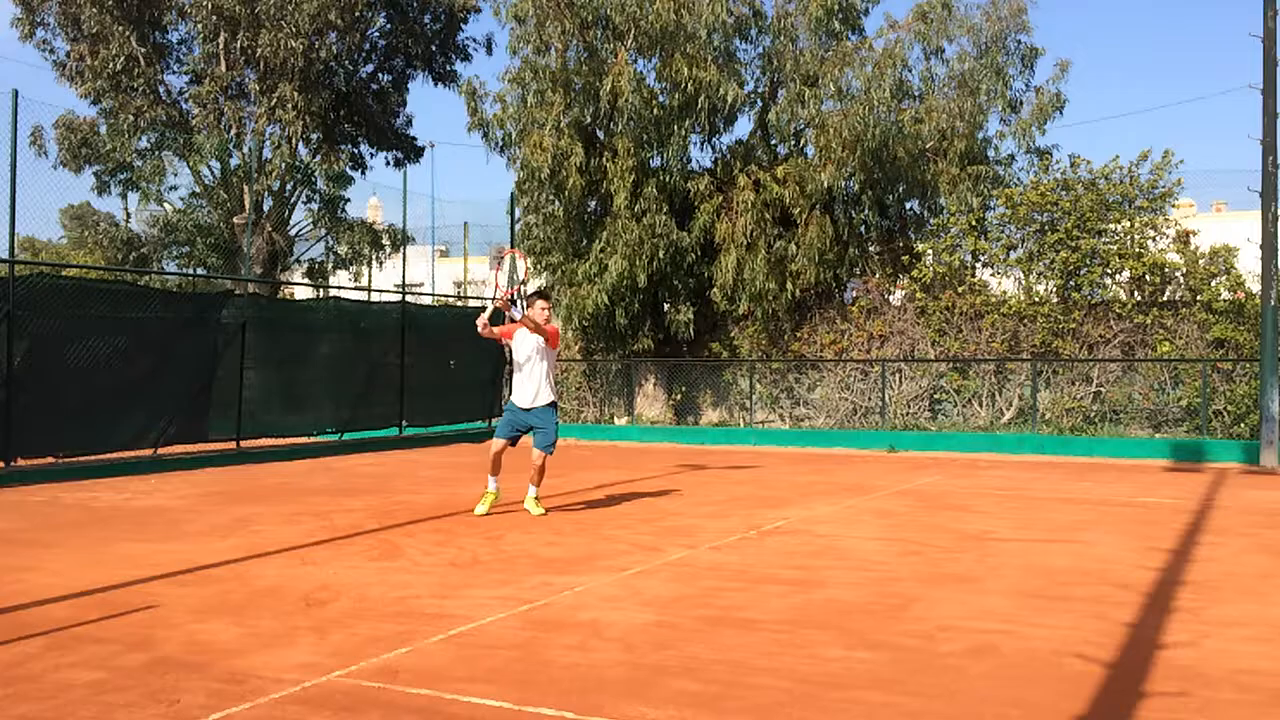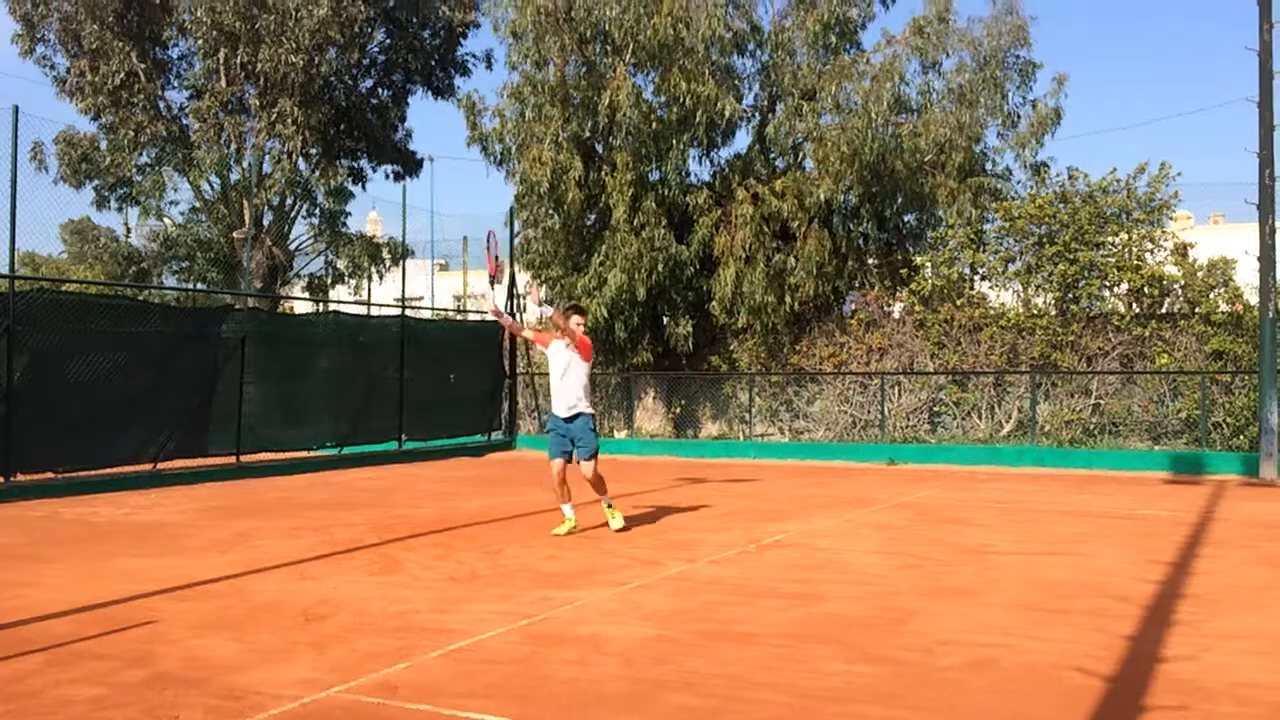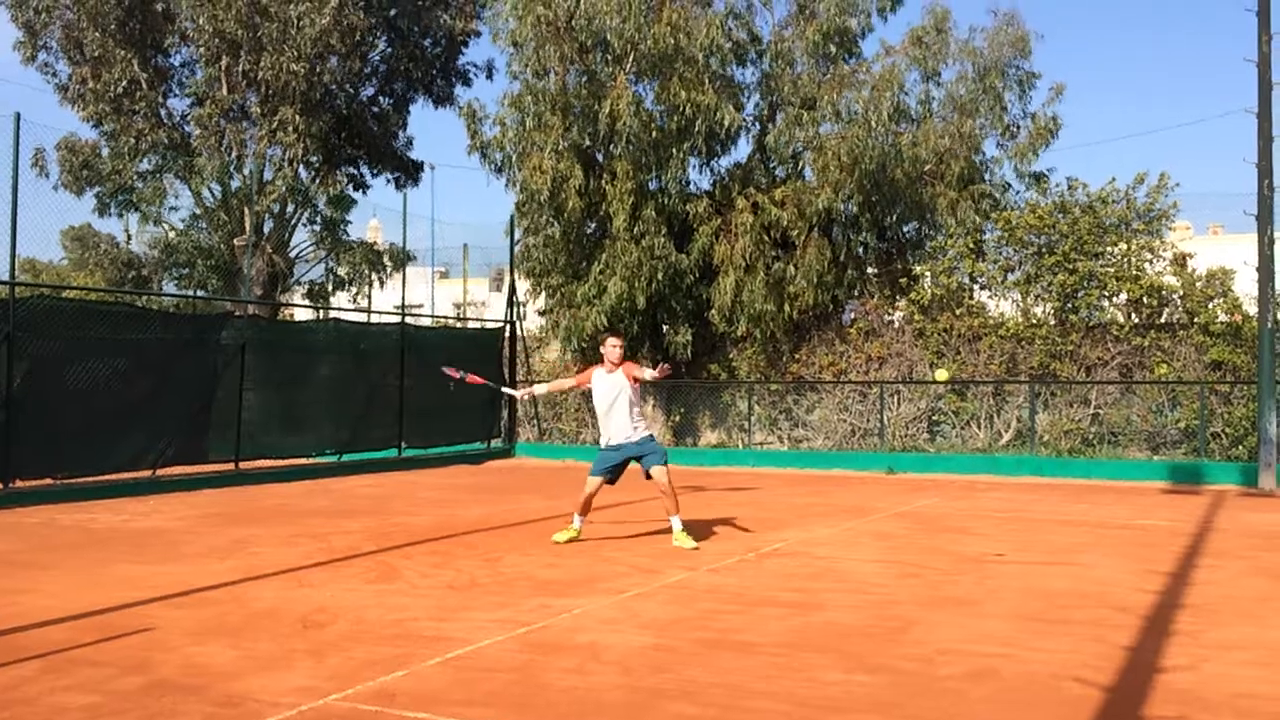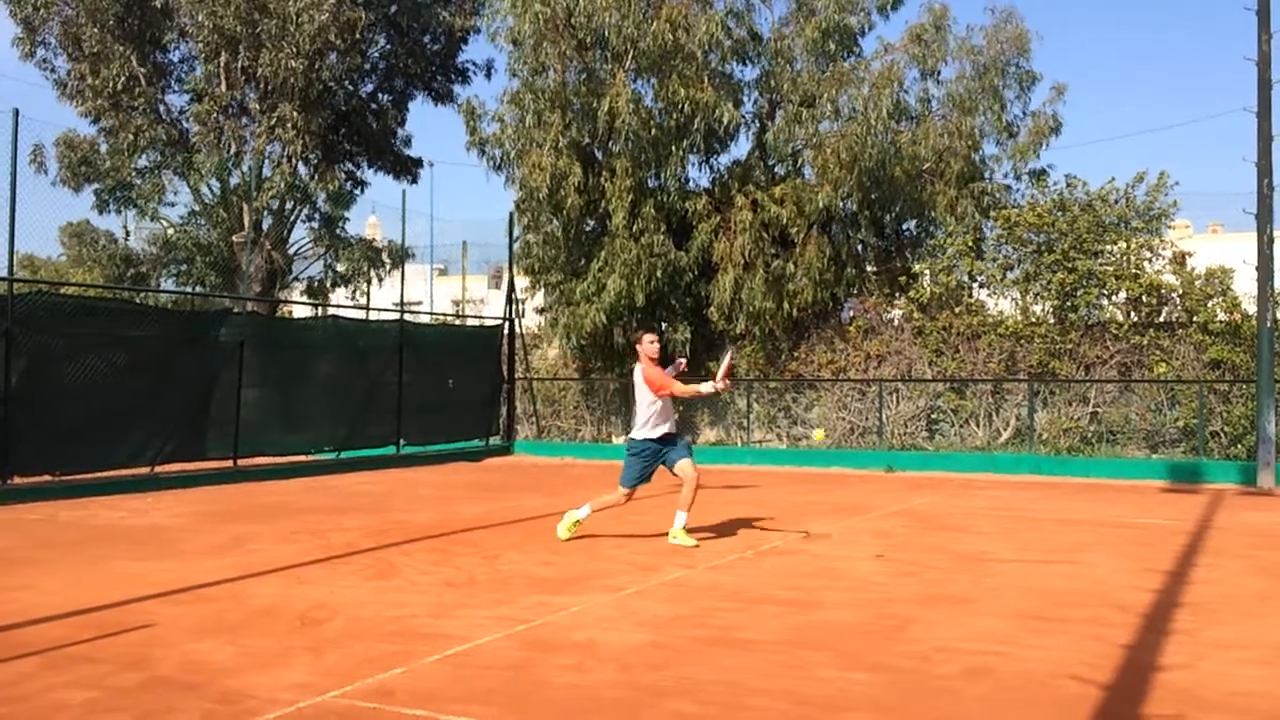
dt=0.3s
person 1, frame 1
left shoulder: (552, 332)
right shoulder: (515, 331)
left elbow: (537, 328)
right elbow: (489, 332)
left wrist: (511, 311)
right wrist: (482, 324)
left hip: (544, 407)
right hip: (517, 405)
left knee: (538, 460)
right knee: (496, 449)
left ankle: (531, 498)
right ankle: (492, 491)
person 1, frame 2
left shoulder: (584, 344)
right shoulder: (552, 341)
left elbow: (565, 329)
right elbow: (521, 331)
left wrist: (541, 306)
right wrist: (501, 315)
left hip: (581, 417)
right hip: (558, 419)
left knee: (589, 474)
right knee: (557, 471)
left ankle: (608, 506)
right ankle: (570, 519)
person 1, frame 3
left shoulder: (627, 368)
right shoulder: (594, 374)
left elbow: (643, 374)
right elbow: (568, 383)
left wrist: (654, 373)
right wrist: (534, 389)
left hip: (640, 439)
right hip: (611, 444)
left knee: (664, 482)
right knee: (589, 489)
left ankle: (679, 532)
right ankle: (574, 527)
person 1, frame 4
left shoulder: (652, 365)
right shoulder: (648, 373)
right elbow: (683, 391)
left wrist: (674, 368)
right wrist: (710, 386)
left hip: (667, 437)
right hip: (644, 443)
left knee: (691, 475)
right knee: (623, 495)
left ankle: (677, 530)
right ankle: (575, 516)
